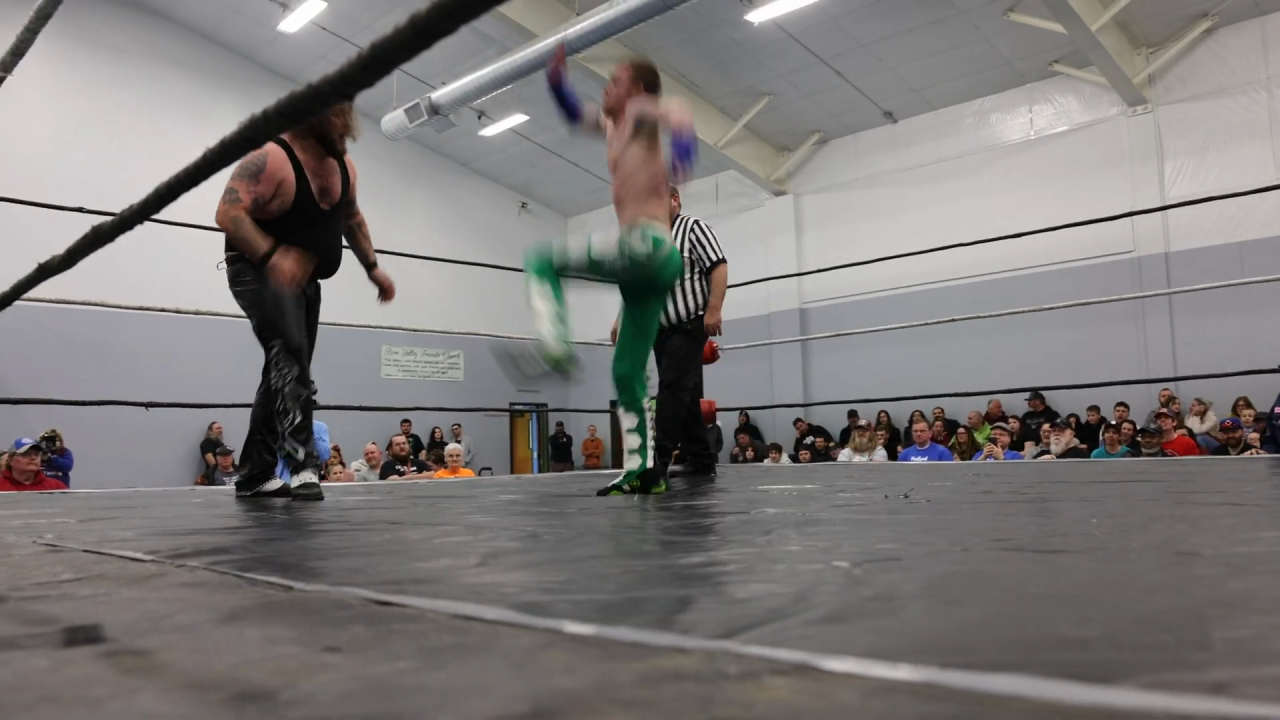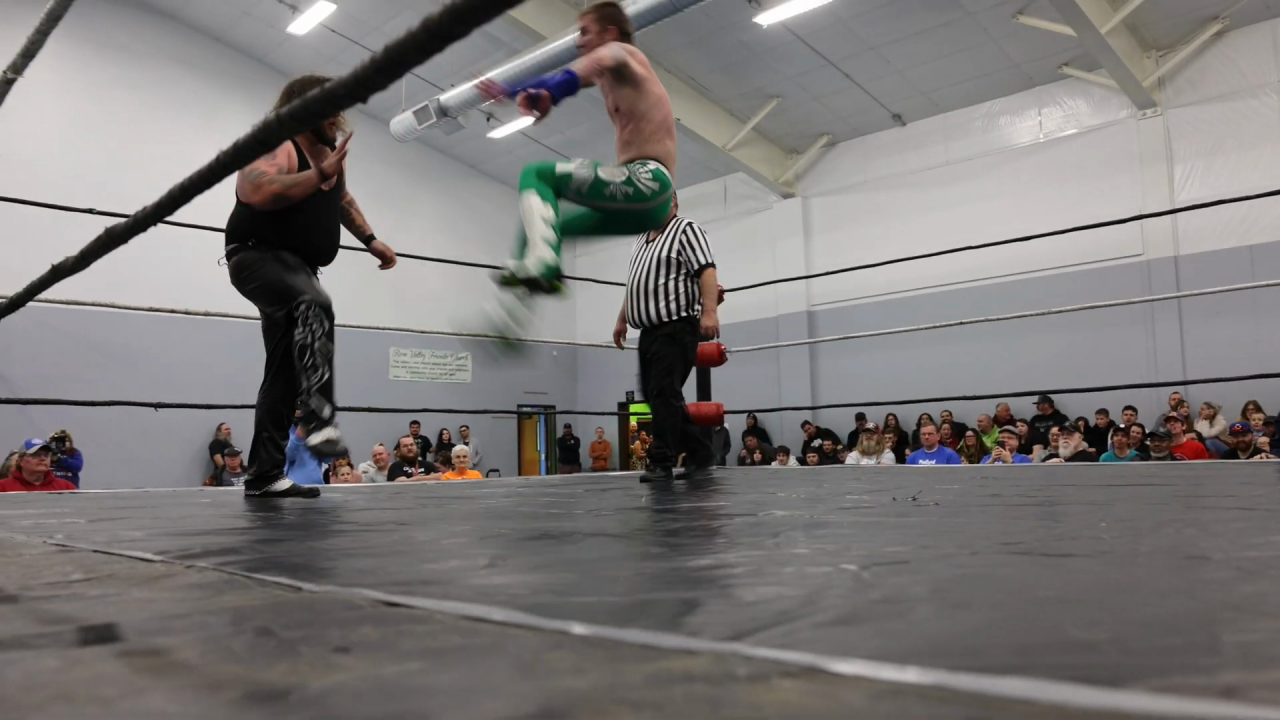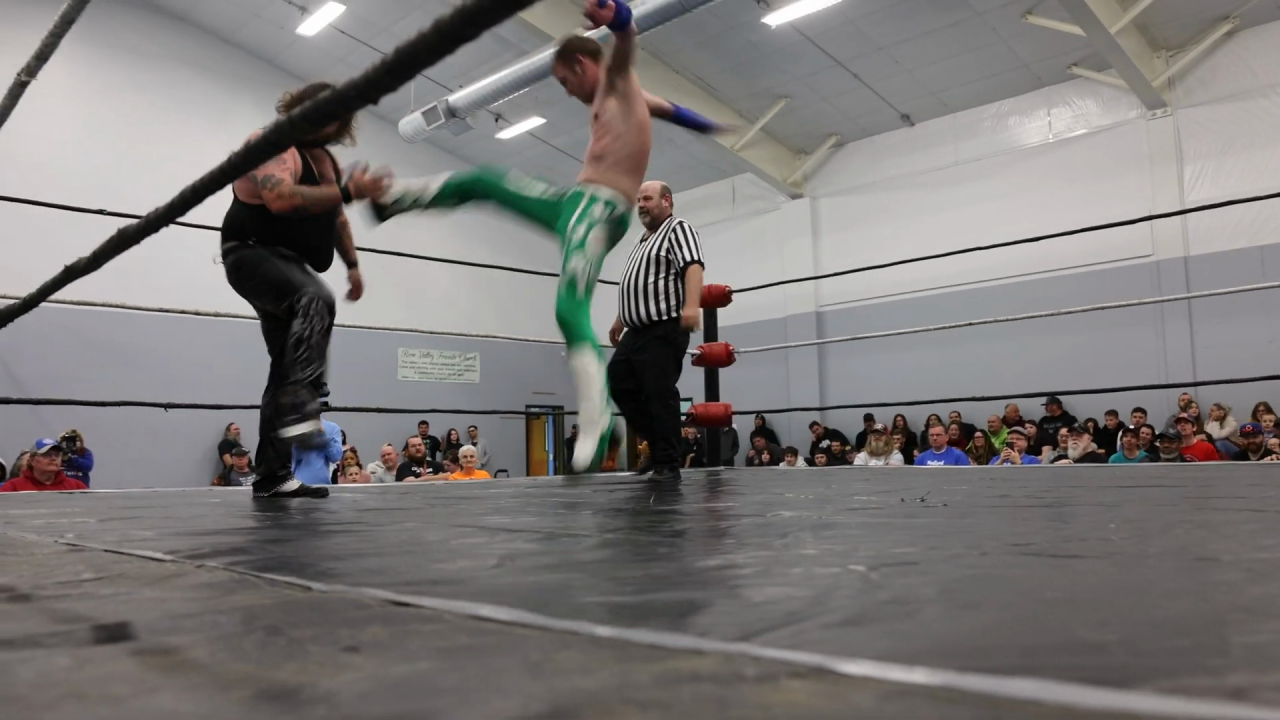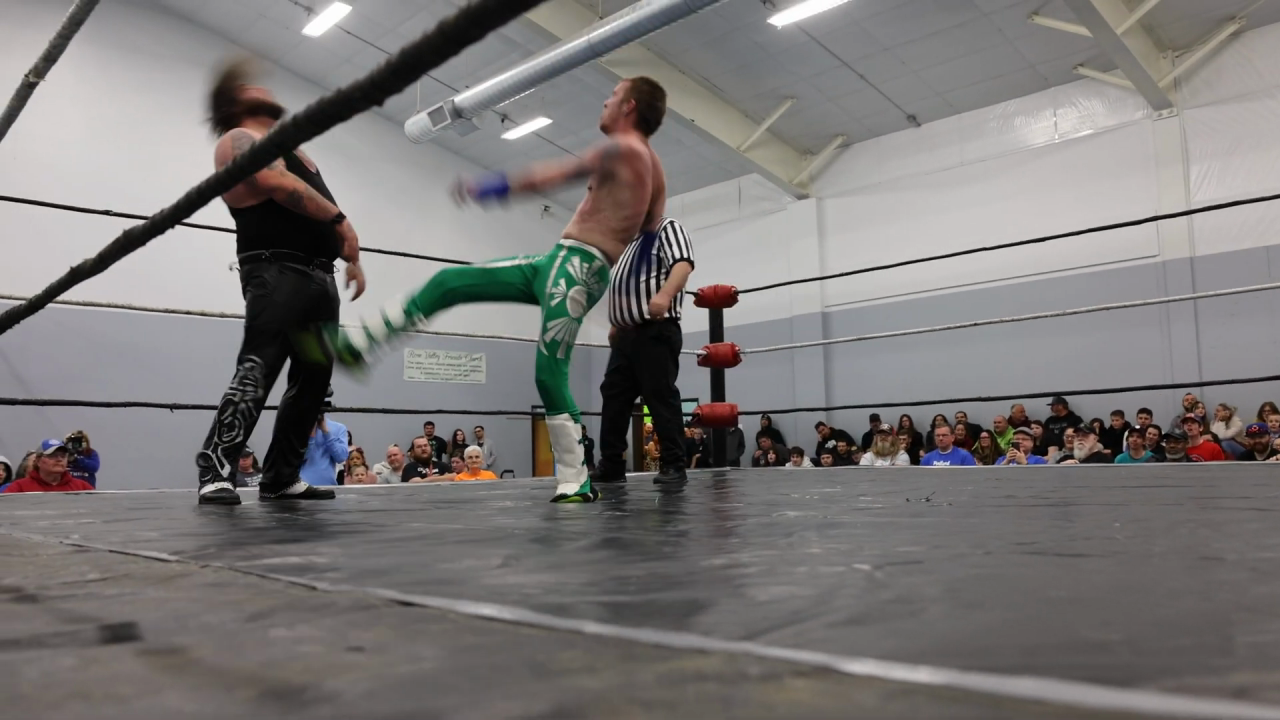
dt=0.2s
person 1, frame 1
left shoulder: (640, 110)
right shoulder: (613, 124)
left elbow: (678, 113)
right elbow: (577, 115)
left wrist: (682, 151)
right wrist: (557, 78)
left hip: (644, 246)
right hip: (658, 260)
left knee: (541, 263)
right knee: (627, 372)
left ankle: (554, 347)
right ankle: (641, 469)
person 1, frame 2
left shoulder: (618, 54)
right shoulder: (615, 68)
left elbow: (569, 76)
right elbow: (566, 79)
left wrist: (511, 87)
left hip: (645, 182)
right hip: (647, 200)
left knee: (535, 175)
right knee: (555, 226)
left ankle: (539, 267)
right ankle: (507, 319)
person 1, frame 3
left shoulder: (616, 78)
right shoulder: (635, 95)
left elbow: (626, 39)
right elbow: (670, 109)
right wrist: (704, 125)
left hip: (597, 208)
right hip: (581, 203)
left knee: (570, 312)
right knee: (484, 182)
left ankle: (594, 426)
right ankle: (391, 198)
person 1, frame 4
left shoulder: (622, 148)
right shoulder: (655, 167)
left elbow: (549, 176)
right elbow: (649, 237)
left wrist: (483, 189)
left hip: (576, 265)
right hip: (564, 265)
left knee: (549, 377)
right knee: (448, 283)
left ankle: (576, 482)
right ankle: (354, 345)
person 2, frame 1
left shoulder: (342, 166)
right shoulder: (270, 158)
left elbow: (351, 218)
right elbow: (228, 213)
left wrist: (373, 267)
right wrist: (271, 254)
left hip: (304, 280)
right hip: (262, 276)
left knee: (286, 374)
right knee: (289, 354)
left ankle: (255, 475)
right ankle: (301, 465)
person 2, frame 2
left shoulder: (330, 150)
right shoulder: (273, 143)
left elbow: (342, 199)
right elbow: (260, 194)
left wrist: (370, 240)
right wrist: (320, 174)
left hip: (297, 264)
right hip: (258, 257)
left knee: (286, 366)
right knee: (315, 305)
left ankle: (265, 475)
right ankle: (320, 423)
person 2, frame 3
left shoulder: (325, 159)
left elbow: (335, 217)
right elbow: (281, 199)
left wrist: (352, 264)
right wrist: (347, 192)
left hip: (292, 264)
right hip: (253, 256)
left knee: (288, 367)
right knee: (316, 300)
left ankle: (273, 475)
right ankle: (298, 415)
person 2, frame 4
left shoulder: (289, 148)
right shoulder: (240, 140)
left elbow: (311, 207)
right elbow: (282, 186)
left wrist: (350, 259)
right wrist: (339, 222)
left hip: (318, 273)
right hip: (274, 270)
left knee: (313, 380)
right knee: (259, 365)
left ankle: (282, 476)
right ankle: (216, 471)
person 3, frame 1
left shoulder: (692, 228)
right shoulder: (646, 240)
left elbow: (717, 267)
right elbow: (635, 285)
left wrist: (713, 310)
right wrist: (621, 319)
left hip: (687, 326)
right hip: (661, 329)
left knee: (675, 389)
right knee: (682, 394)
left ankle: (660, 458)
right ankle: (701, 460)
person 3, frame 2
left shoulder: (686, 230)
right shoulder: (642, 241)
left elbow: (707, 270)
left wrist: (709, 312)
right wrist: (621, 321)
left hip: (675, 329)
right hip: (649, 331)
left knee: (665, 392)
right knee: (654, 394)
left ankle: (662, 462)
right ankle: (699, 455)
person 3, frame 3
left shoulder: (678, 229)
right shoulder: (642, 239)
left elbow: (694, 267)
left wrist: (692, 304)
right wrist: (619, 320)
left hip: (664, 330)
right hip: (637, 331)
left knee: (660, 394)
right knee: (618, 384)
left ankle: (668, 463)
right ankle: (655, 446)
person 3, frame 4
left shoulder: (669, 229)
right shoulder: (632, 241)
left elbow: (682, 265)
left wrist: (664, 295)
right wrist: (614, 323)
left hip: (656, 333)
right hip: (626, 334)
left knee: (660, 396)
right knee: (614, 395)
left ankle: (674, 466)
right ankle: (610, 465)
